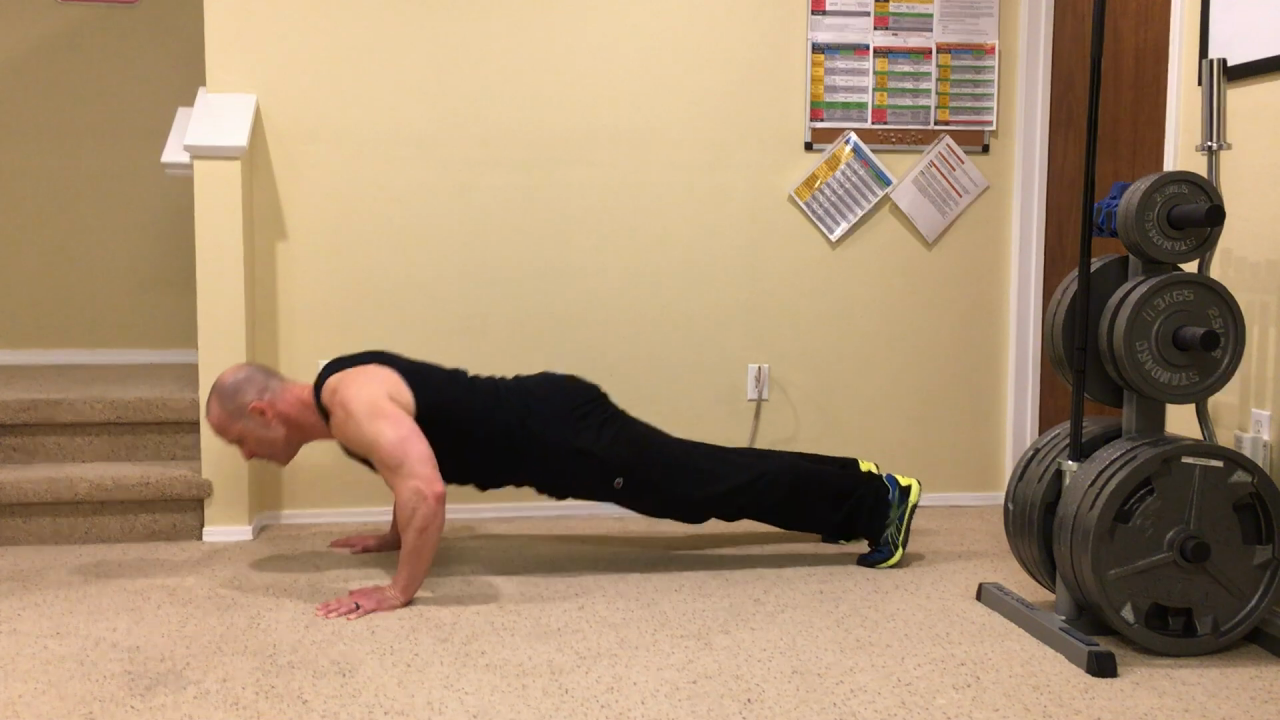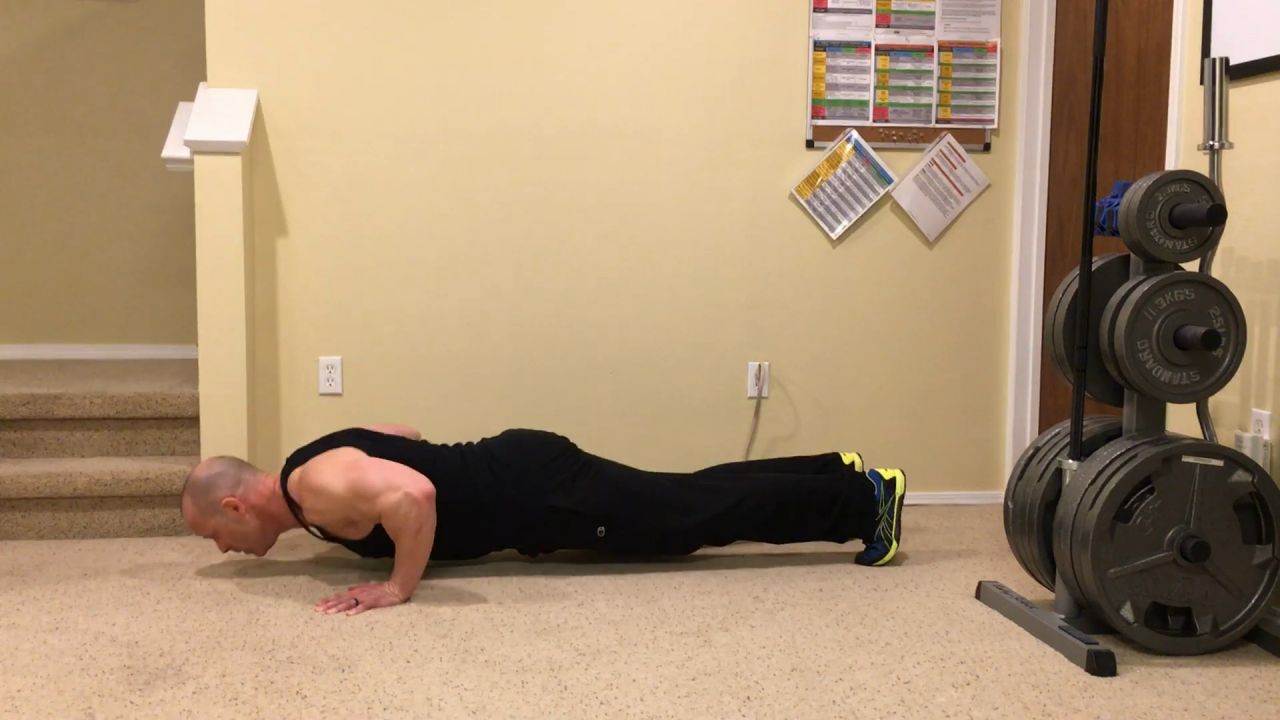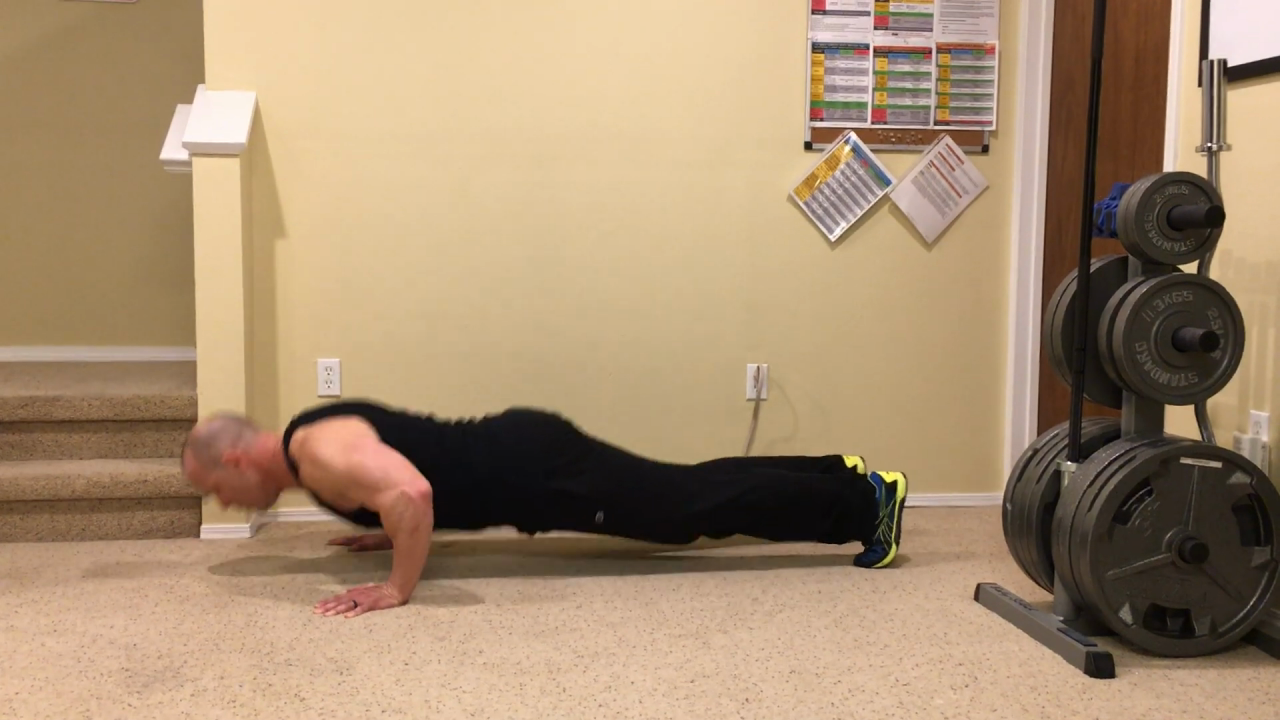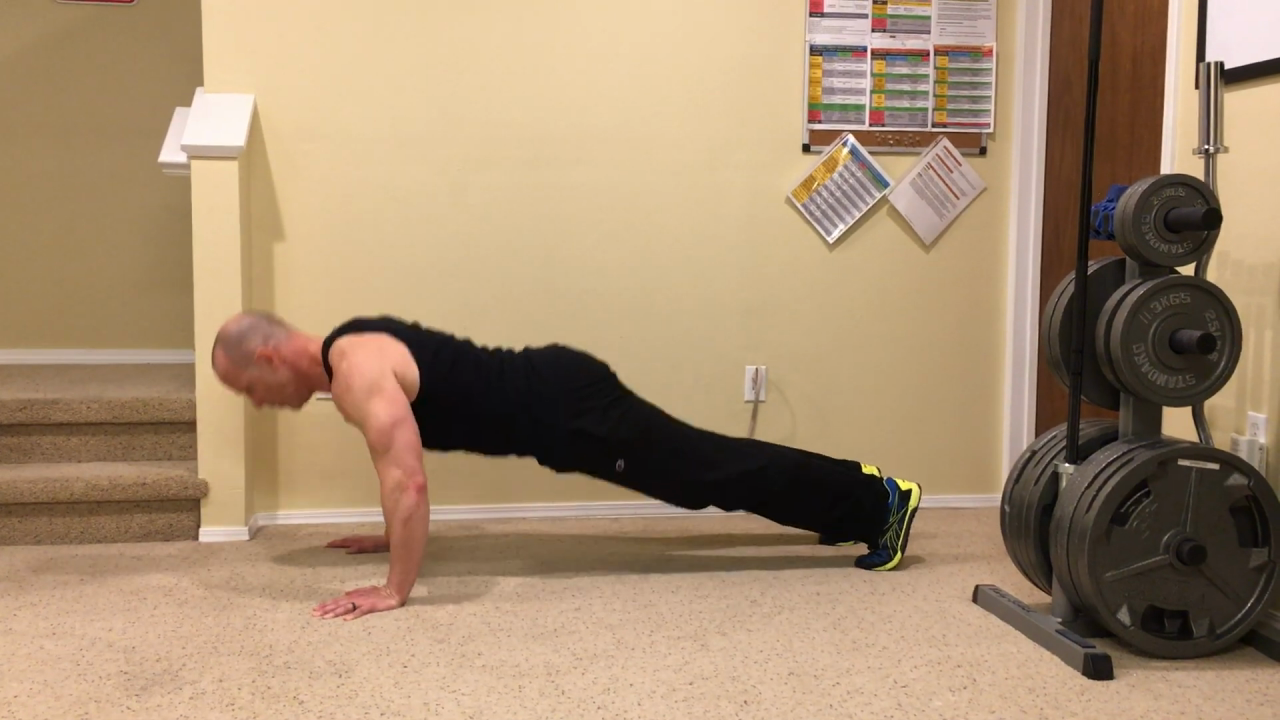
dt=0.4s
person 1, frame 1
left shoulder: (349, 403)
right shoulder: (341, 390)
left elbow: (426, 490)
left wrist: (400, 589)
right wrist: (396, 536)
left hip: (559, 431)
right hip: (541, 417)
left knee: (719, 486)
right knee: (711, 476)
left ankle: (879, 496)
right ankle: (857, 481)
person 1, frame 2
left shoulder: (314, 493)
right shoulder: (316, 469)
left elbow: (417, 493)
right elbow: (407, 437)
left wrist: (398, 586)
right wrist: (380, 536)
left hip: (532, 494)
right hip: (517, 468)
left knee: (703, 514)
right knee: (693, 495)
left ankle: (865, 496)
right ankle: (838, 474)
person 1, frame 3
left shoulder: (317, 454)
right shoulder: (319, 431)
left elbow: (415, 496)
left wrist: (396, 589)
right wrist: (390, 535)
left hip: (535, 473)
right hip: (522, 453)
left knee: (699, 504)
right knee: (691, 488)
left ankle: (868, 504)
right ankle: (839, 479)
person 1, frame 4
left shoulder: (353, 370)
right shoulder: (348, 351)
left elbow: (405, 478)
right elbow: (408, 457)
left wrist: (394, 590)
right wrist: (394, 532)
left hip: (566, 408)
right hip: (550, 394)
left knee: (719, 475)
right knee: (716, 466)
left ankle: (878, 501)
right ankle: (863, 487)
